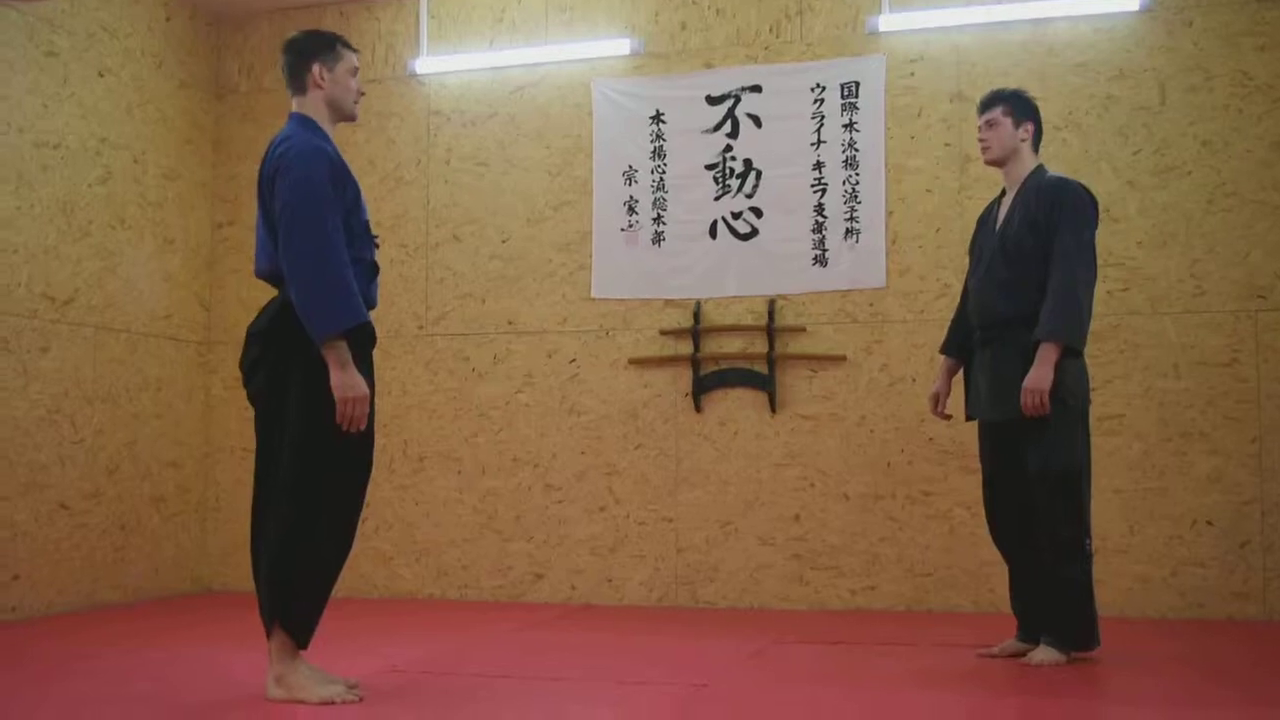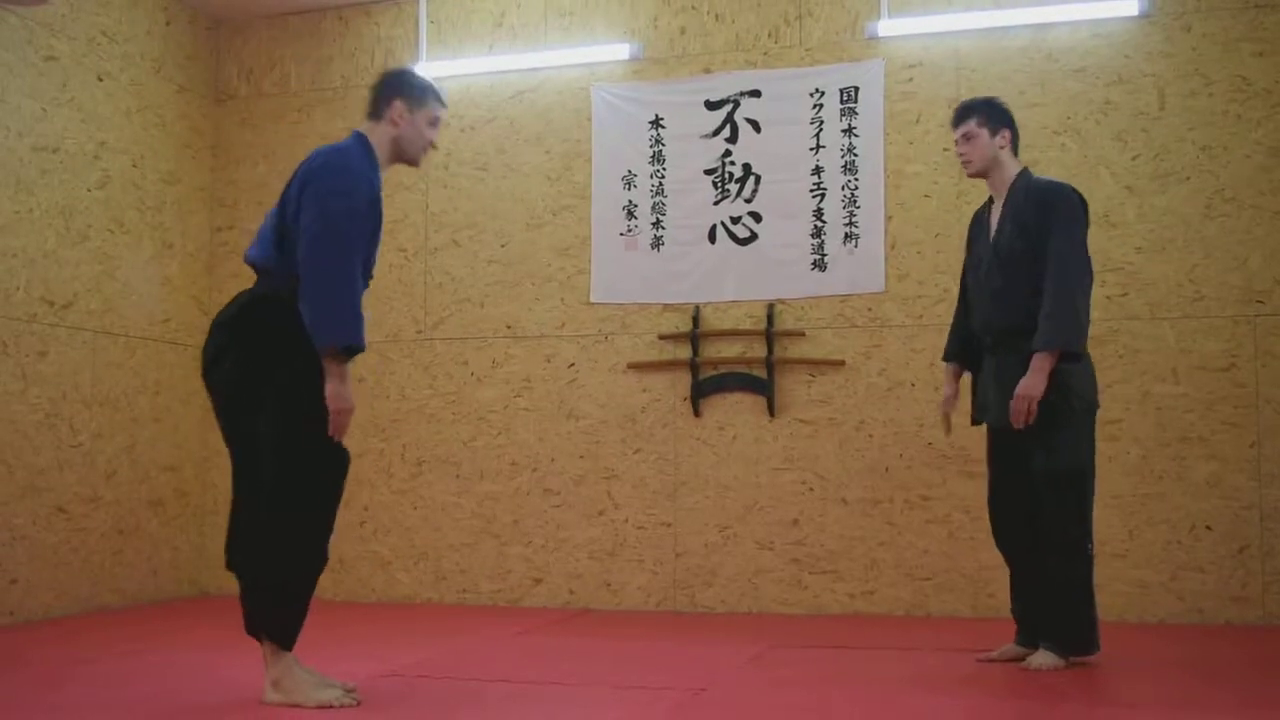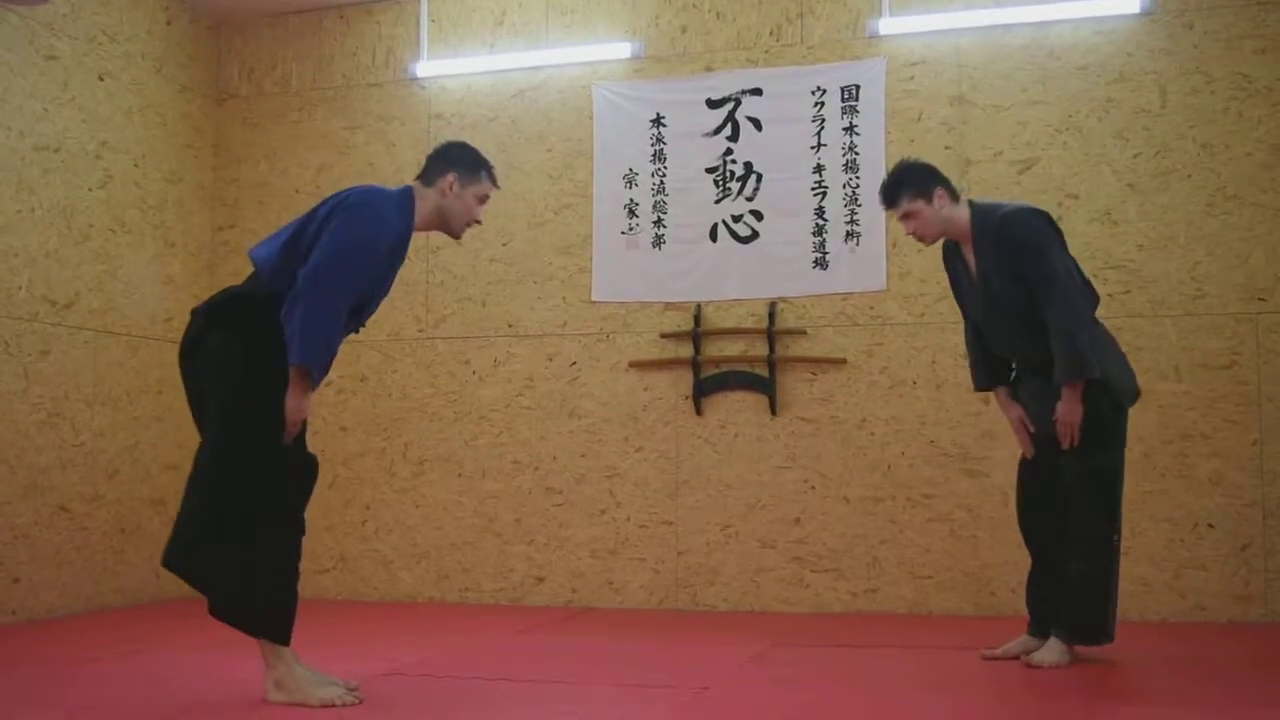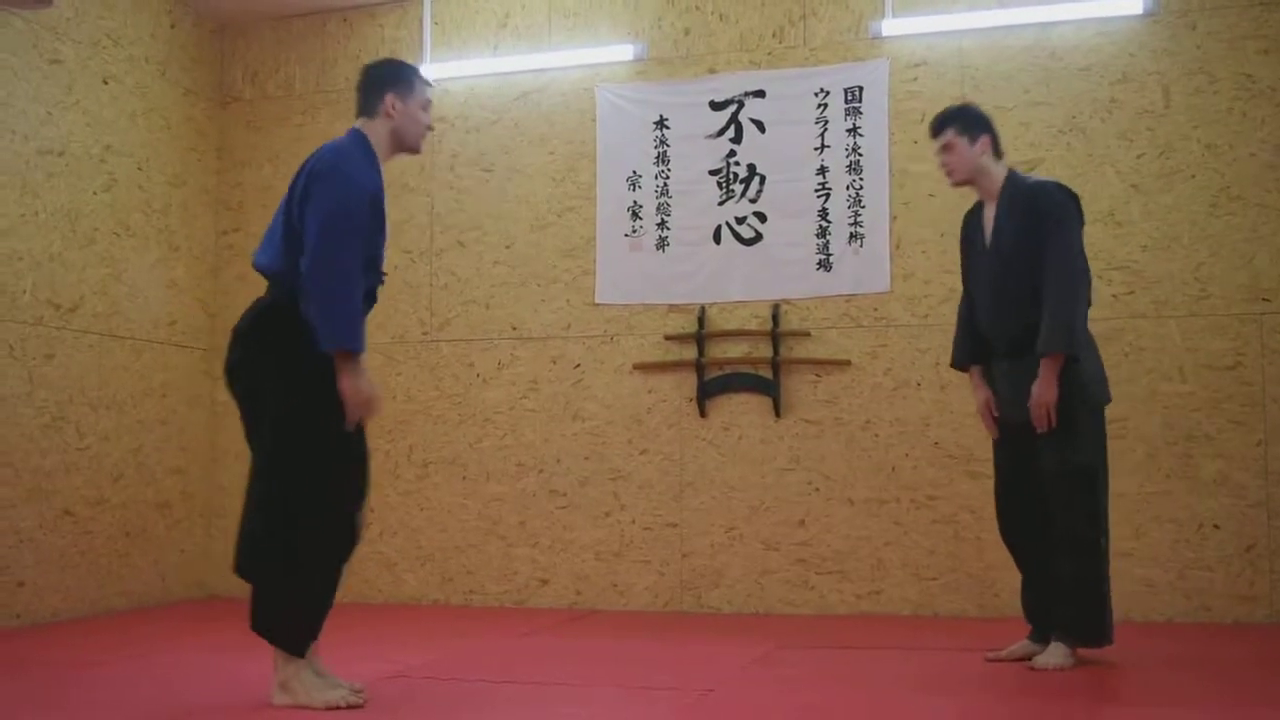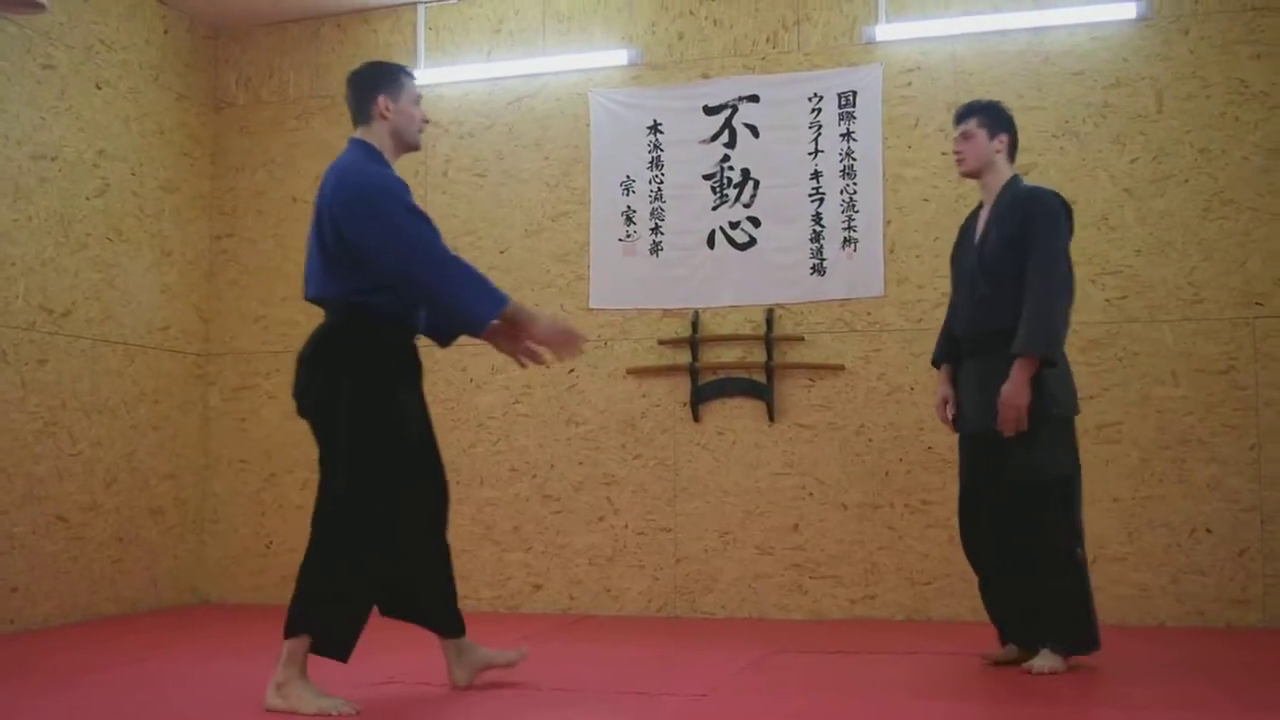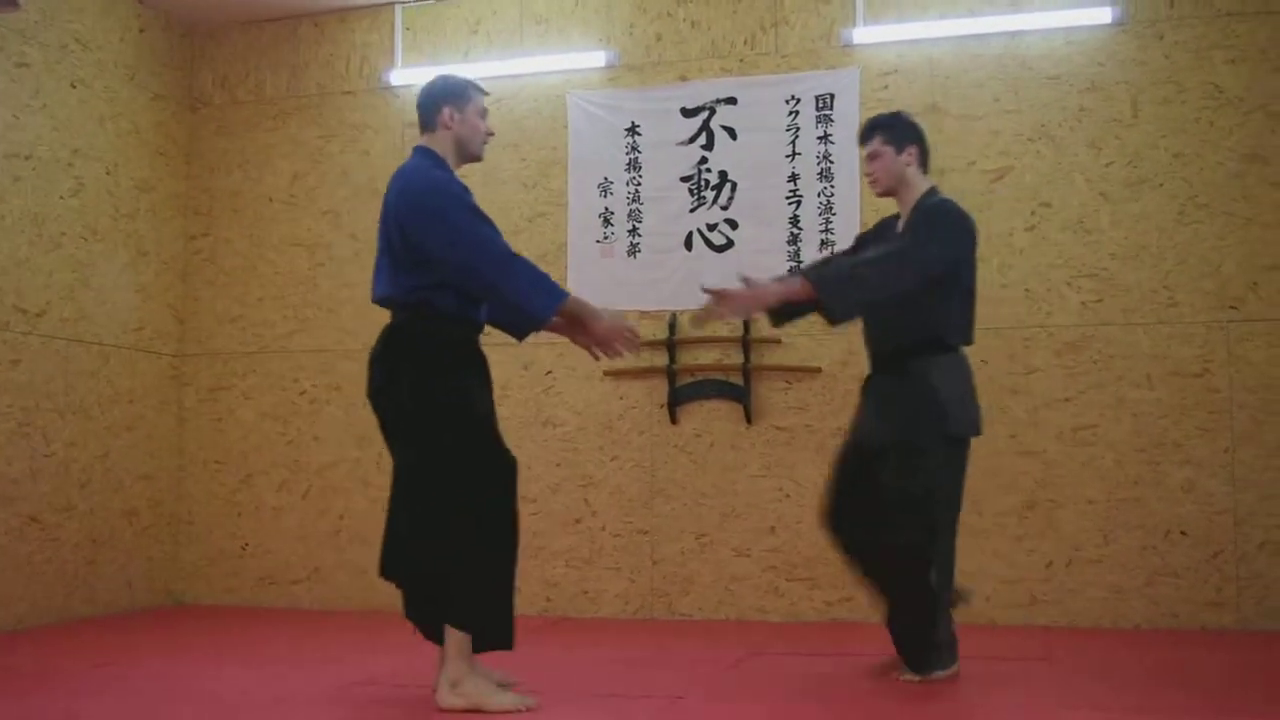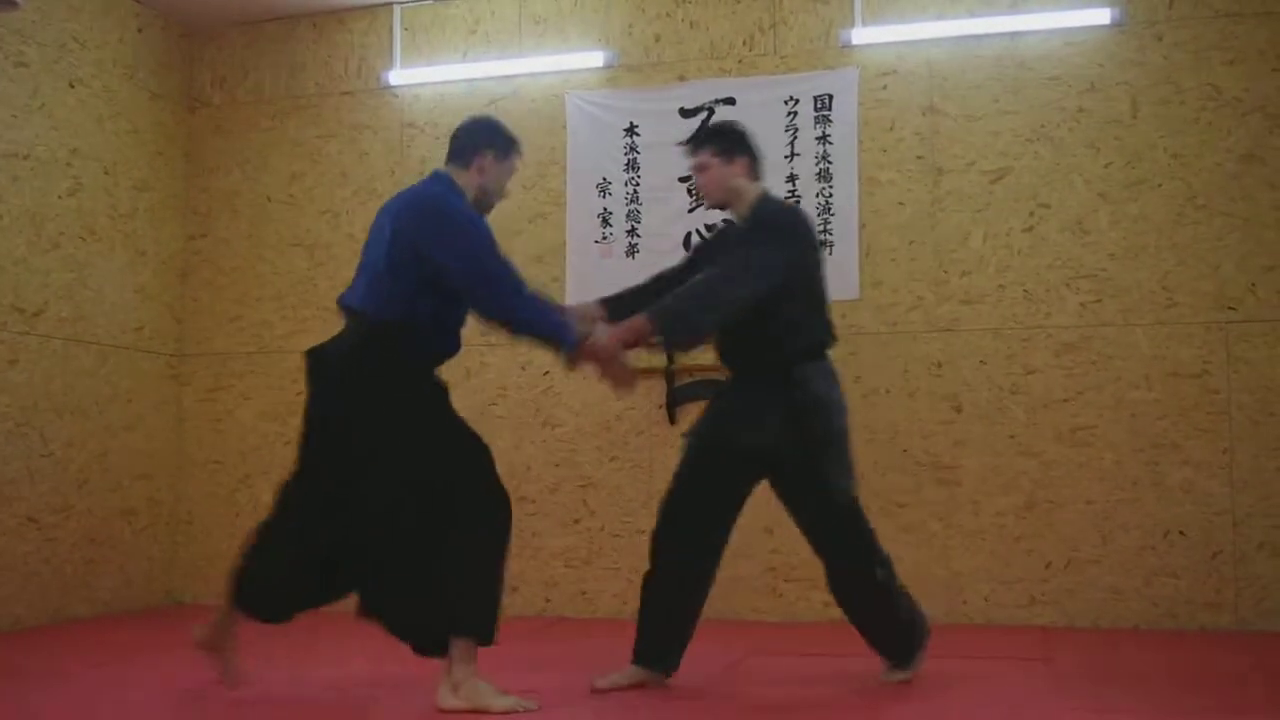
dt=0.5s
person 1, frame 1
left shoulder: (305, 151)
right shoulder: (305, 153)
right elbow: (313, 269)
right wrist: (342, 365)
left hip: (305, 349)
right hip: (312, 352)
left knee: (305, 503)
right knee: (310, 503)
left ankle: (288, 660)
right ankle: (285, 668)
person 1, frame 2
left shoulder: (344, 167)
right shoulder: (347, 168)
right elbow: (327, 277)
left wrist: (325, 368)
right wrist: (336, 373)
left hip: (272, 343)
right hip: (267, 345)
left knee: (292, 500)
right knee: (289, 501)
left ankle: (282, 663)
right ankle: (281, 671)
person 1, frame 3
left shoulder: (386, 221)
right shoulder: (376, 213)
right elbow: (318, 298)
left wrist: (297, 384)
right wrist: (299, 388)
left hip: (256, 349)
right hip: (241, 346)
left knee: (275, 500)
right knee: (260, 501)
left ankle: (284, 662)
right ankle: (281, 671)
person 1, frame 4
left shoulder: (354, 168)
right shoulder: (346, 167)
right elbow: (328, 276)
left wrist: (342, 365)
right wrist: (350, 367)
left hip: (298, 349)
right hip: (285, 351)
left knee: (326, 500)
right knee: (306, 505)
left ankle: (300, 657)
right ankle: (290, 673)
person 1, frame 5
left shoulder: (368, 180)
right shoulder: (362, 181)
left elbow: (412, 280)
right elbow: (432, 266)
left wrist: (488, 330)
right wrist: (527, 317)
left hip: (375, 364)
right hip: (358, 367)
left knee: (416, 504)
right knee: (356, 514)
left ankle: (460, 652)
person 1, frame 6
left shoulder: (429, 186)
right shoulder: (427, 186)
left elbow: (476, 281)
right elbow: (493, 266)
left wrist: (559, 325)
right wrist: (585, 314)
left hip: (436, 359)
right hip: (427, 362)
left knee: (448, 506)
right knee: (470, 506)
left ankle: (457, 661)
right ankle: (460, 675)
person 1, frame 7
left shoulder: (410, 204)
right shoulder: (452, 219)
right elbow: (506, 299)
right wrist: (590, 345)
left hip: (351, 370)
right hip: (388, 381)
left knee: (316, 507)
right knee: (467, 510)
left ankle: (226, 629)
person 2, frame 1
left shoulder: (1063, 197)
right shoulder: (991, 215)
left elbow: (1070, 286)
left wrist: (1044, 363)
right wrist: (948, 369)
left hip: (1044, 378)
right hip: (995, 380)
left knee: (1056, 508)
right knee: (1009, 511)
left ankle: (1067, 633)
right ankle: (1033, 627)
person 2, frame 2
left shoulder: (1053, 200)
right shoulder: (981, 220)
left elbow: (1065, 291)
right elbow: (970, 303)
left wrist: (1038, 371)
right wrist: (953, 378)
left hip: (1052, 383)
right hip: (1002, 383)
left knee: (1059, 514)
right knee: (1011, 514)
left ankle: (1065, 638)
right ankle: (1032, 632)
person 2, frame 3
left shoulder: (1018, 227)
right shoulder: (955, 254)
left elbow: (1068, 312)
right elbow: (980, 332)
left wrist: (1072, 396)
right wrist: (1007, 402)
left hip: (1088, 385)
right hip: (1040, 384)
left knee: (1087, 512)
right knee: (1039, 510)
left ankle: (1070, 631)
right ankle: (1043, 626)
person 2, frame 4
left shoulder: (1045, 200)
right shoulder: (973, 223)
left elbow: (1065, 292)
left wrist: (1048, 375)
right wrist: (978, 382)
left hip: (1061, 376)
right hip: (1009, 379)
left knee: (1072, 509)
right knee: (1020, 513)
left ankle: (1072, 634)
right ankle: (1044, 629)
person 2, frame 5
left shoulder: (1038, 206)
right shoulder: (972, 224)
left elbow: (1047, 298)
left wrist: (1019, 376)
right wrist: (946, 376)
left hip: (1028, 384)
right hip: (978, 383)
left knee: (1047, 516)
right knee: (982, 523)
left ankle: (1065, 638)
right ankle: (1020, 635)
person 2, frame 6
left shoulder: (947, 224)
right shoulder: (886, 230)
left elbow: (884, 275)
right elbow: (837, 275)
left wrist: (776, 291)
right wrist: (758, 295)
left hip: (931, 392)
right hip: (890, 388)
left knee: (918, 530)
right knee: (850, 514)
left ankle: (931, 654)
right ankle: (929, 625)
person 2, frame 7
left shoulder: (782, 225)
right shoulder: (728, 239)
left elbow: (721, 292)
right elbow: (675, 284)
left wrist: (630, 330)
right wrist: (594, 313)
left hip: (798, 397)
right hip: (746, 396)
left knee: (836, 531)
right knee: (685, 521)
left ankle: (905, 646)
right ankle: (653, 660)
